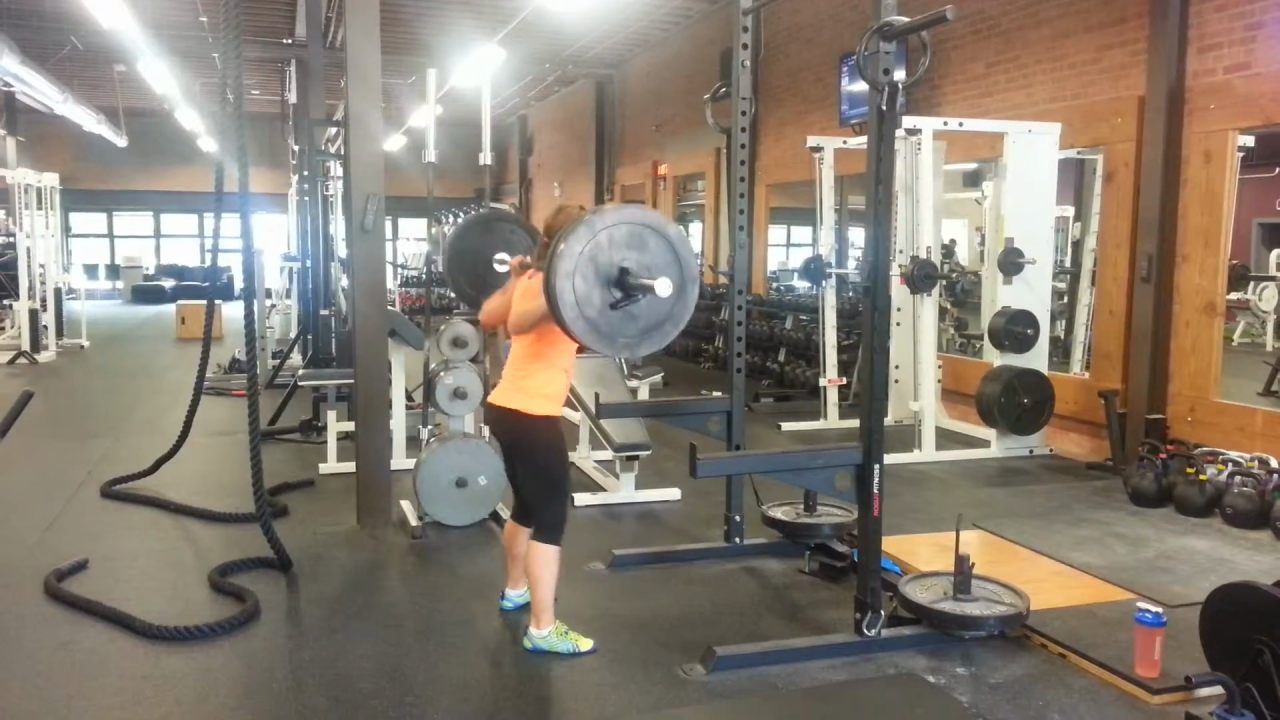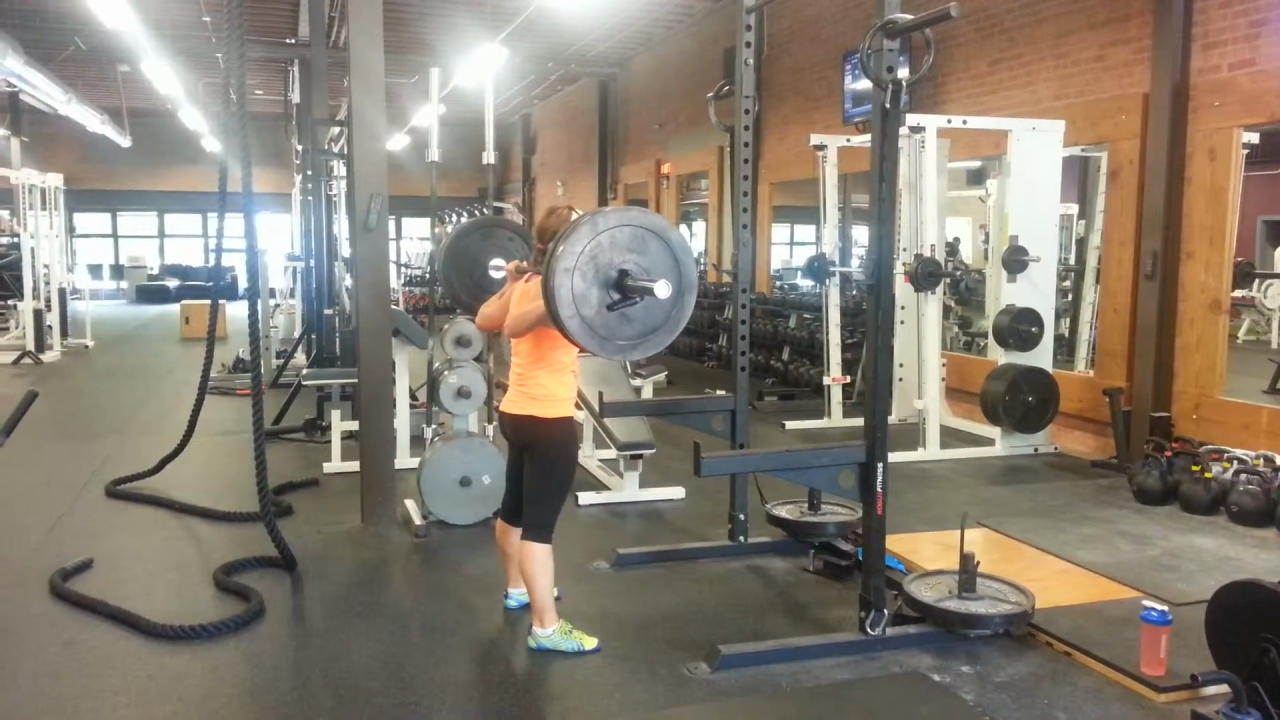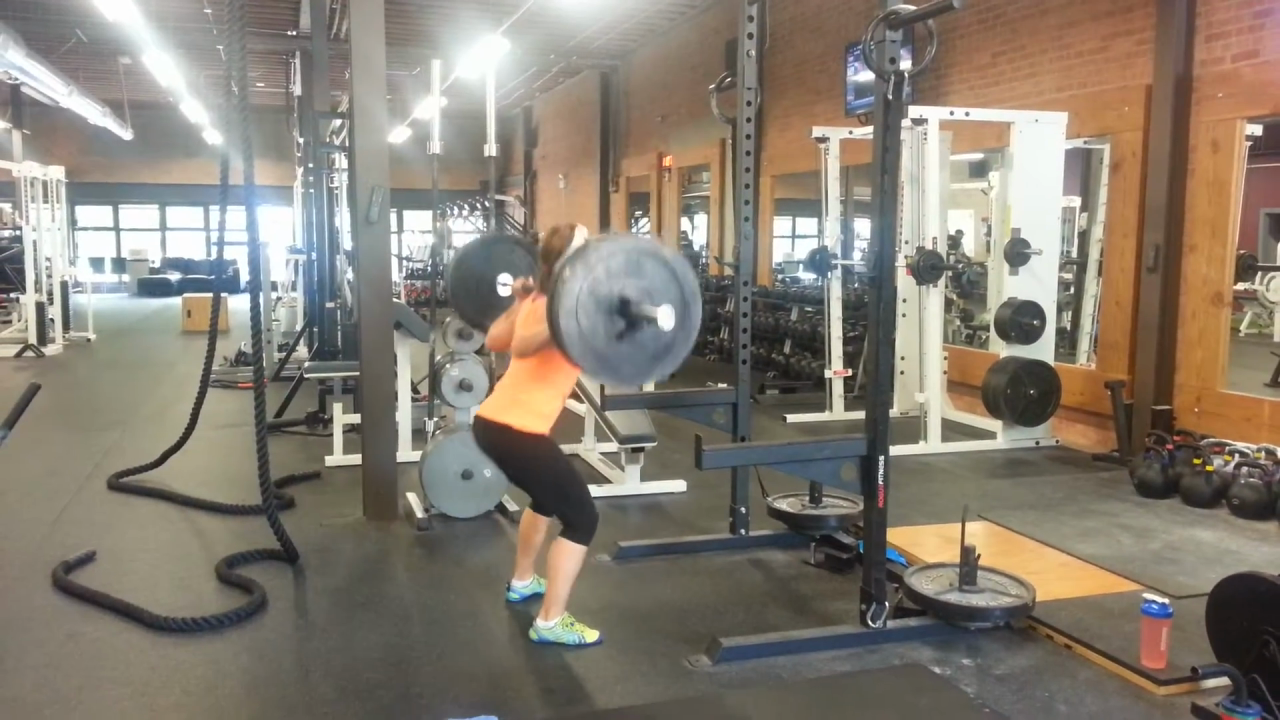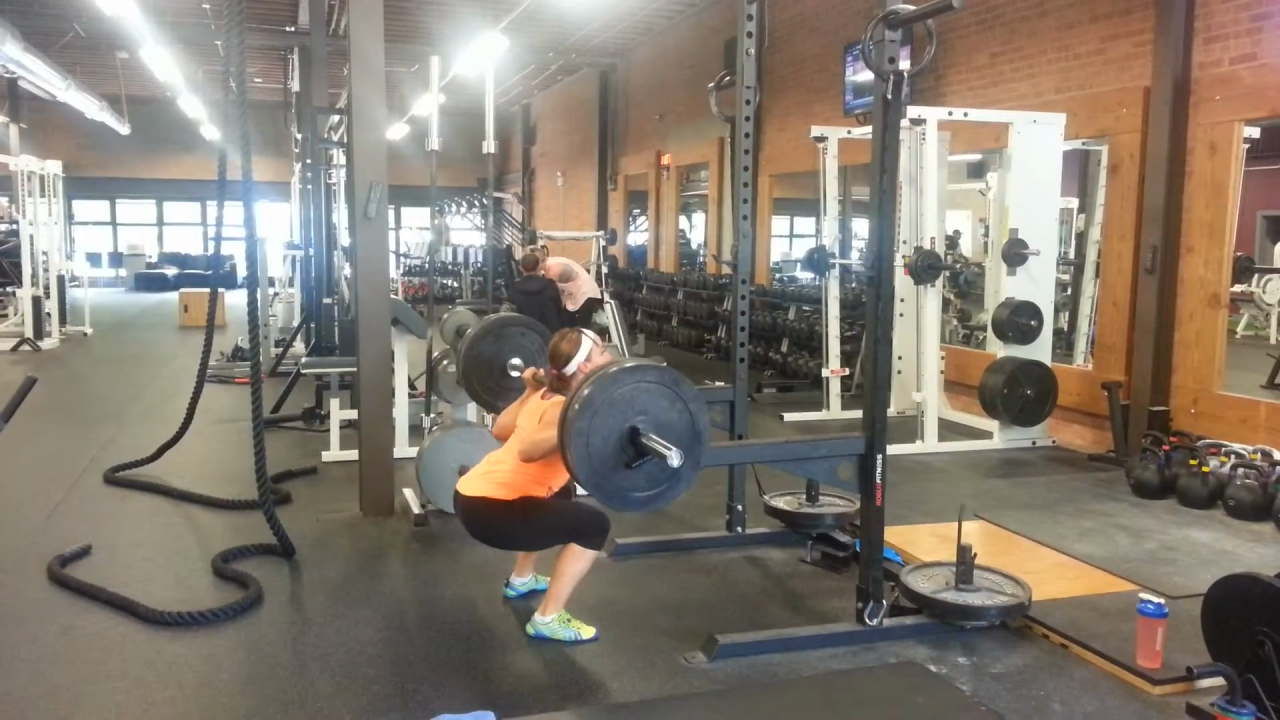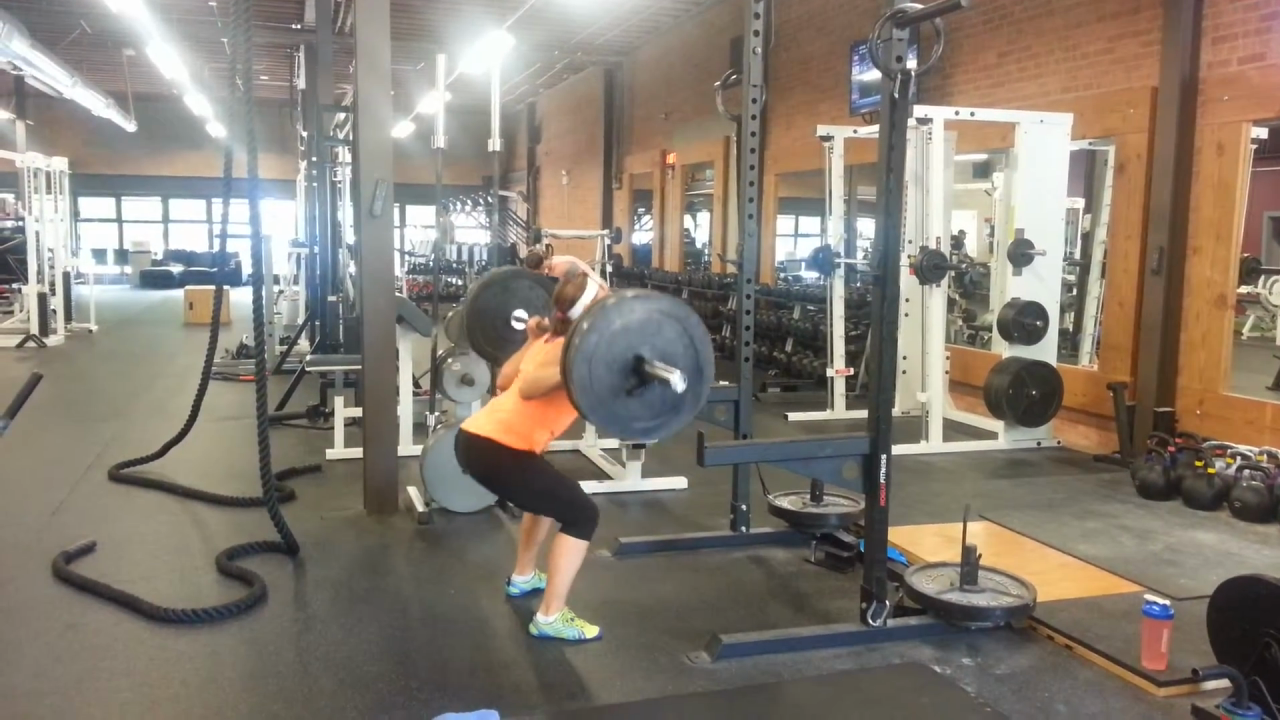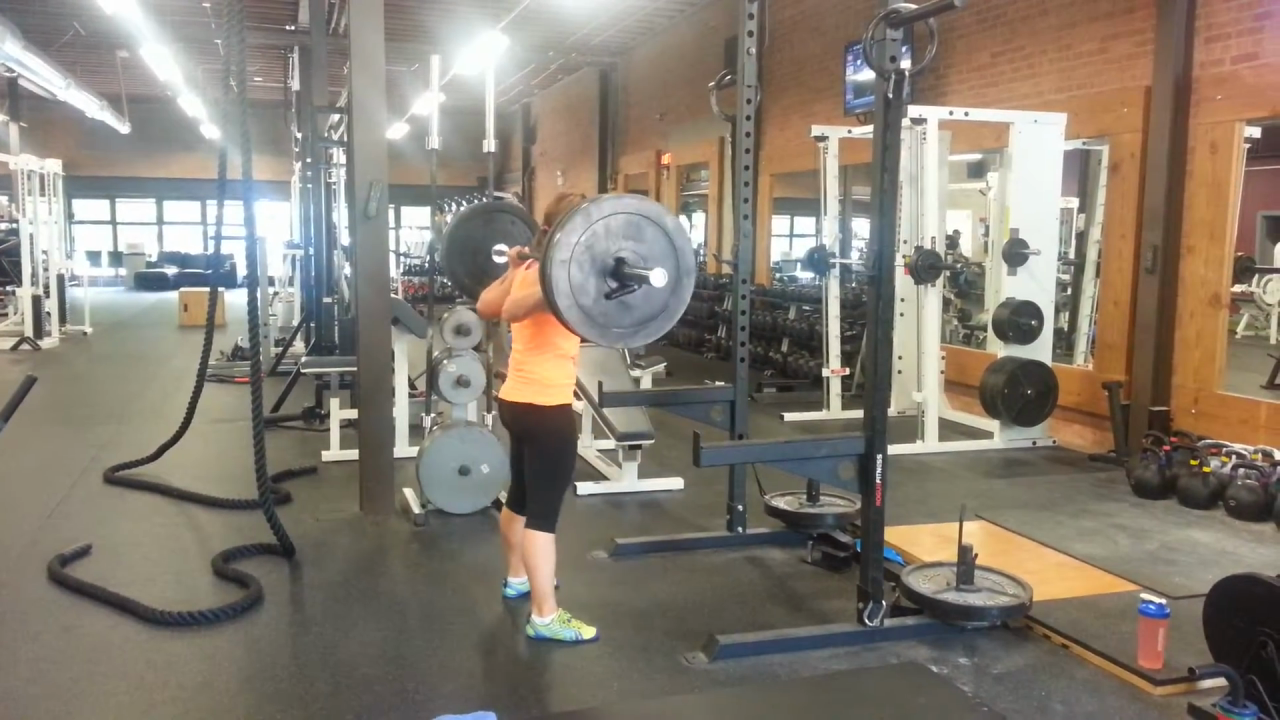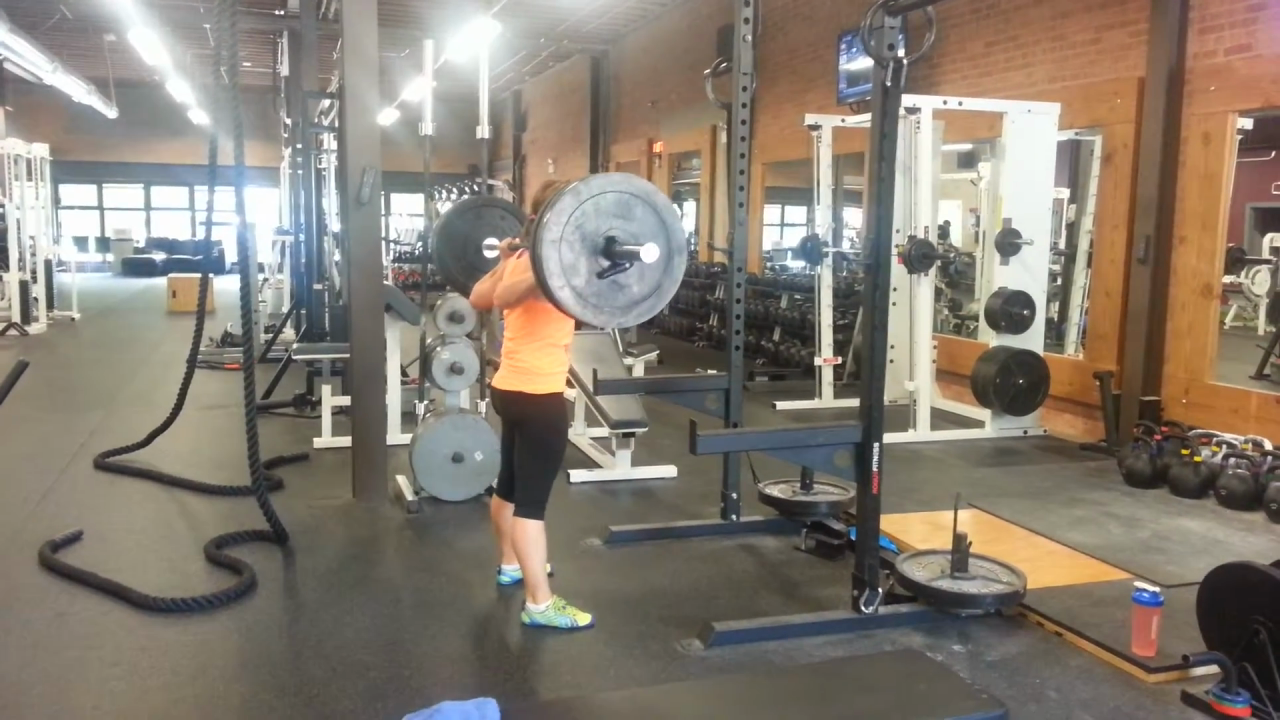
dt=0.7s
person 1, frame 1
left shoulder: (532, 280)
left elbow: (487, 317)
right elbow: (517, 323)
left wrist: (515, 278)
left hip: (505, 408)
right hip: (532, 416)
left knee: (527, 509)
right knee: (550, 522)
left ankle: (516, 590)
right ankle: (543, 630)
person 1, frame 2
left shoulder: (528, 284)
left elbow: (484, 320)
right elbow: (516, 326)
left wrist: (510, 283)
left hip: (518, 413)
right hip: (547, 420)
left knee: (515, 508)
right knee: (539, 524)
left ankle: (517, 589)
right ankle: (547, 628)
person 1, frame 3
left shoulder: (537, 300)
left elbow: (494, 341)
right elbow: (523, 348)
left wrist: (519, 301)
left hip: (492, 421)
right hip: (515, 430)
left knee: (551, 494)
right knee: (581, 517)
left ankle: (522, 581)
right ankle: (551, 622)
person 1, frame 4
left shoulder: (545, 396)
left elbow: (500, 429)
right elbow: (528, 452)
left wrist: (529, 390)
left hip: (474, 492)
right hip: (488, 509)
left knee: (561, 495)
right knee: (594, 525)
left ankle: (520, 579)
right ankle: (547, 619)
person 1, frame 5
left shoulder: (550, 342)
left elbow: (504, 380)
right elbow: (529, 388)
left hip: (476, 437)
right hip: (496, 448)
left knee: (551, 493)
right knee: (582, 514)
left ankle: (523, 577)
right ankle: (551, 618)
person 1, frame 6
left shoulder: (531, 268)
left elbow: (486, 305)
right elbow: (513, 310)
left wrist: (512, 268)
left hip: (517, 400)
right hip: (545, 407)
left knee: (521, 498)
right knee: (543, 512)
left ankle: (517, 578)
right ankle: (546, 617)
person 1, frame 7
left shoulder: (523, 258)
left elbow: (479, 298)
right elbow: (502, 299)
left wrist: (504, 259)
left hip: (511, 388)
right hip: (536, 395)
left knee: (511, 485)
right knee: (531, 499)
left ankle: (510, 565)
right ankle: (540, 604)
